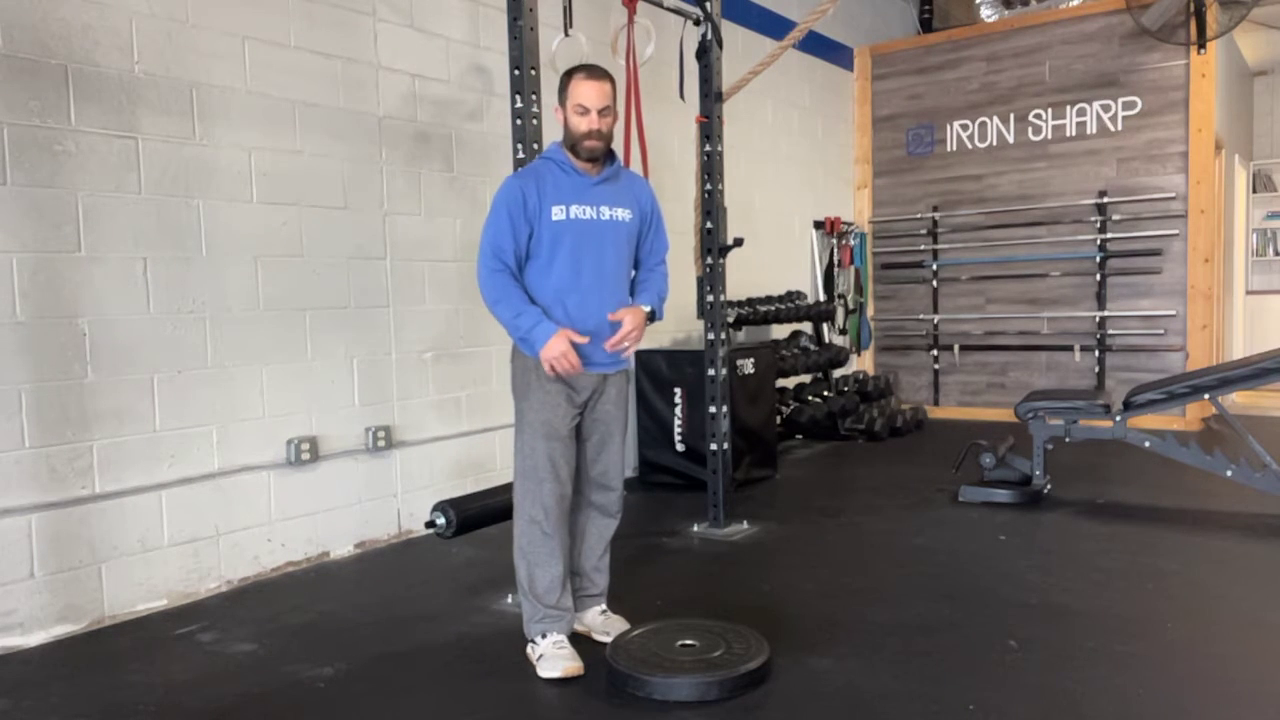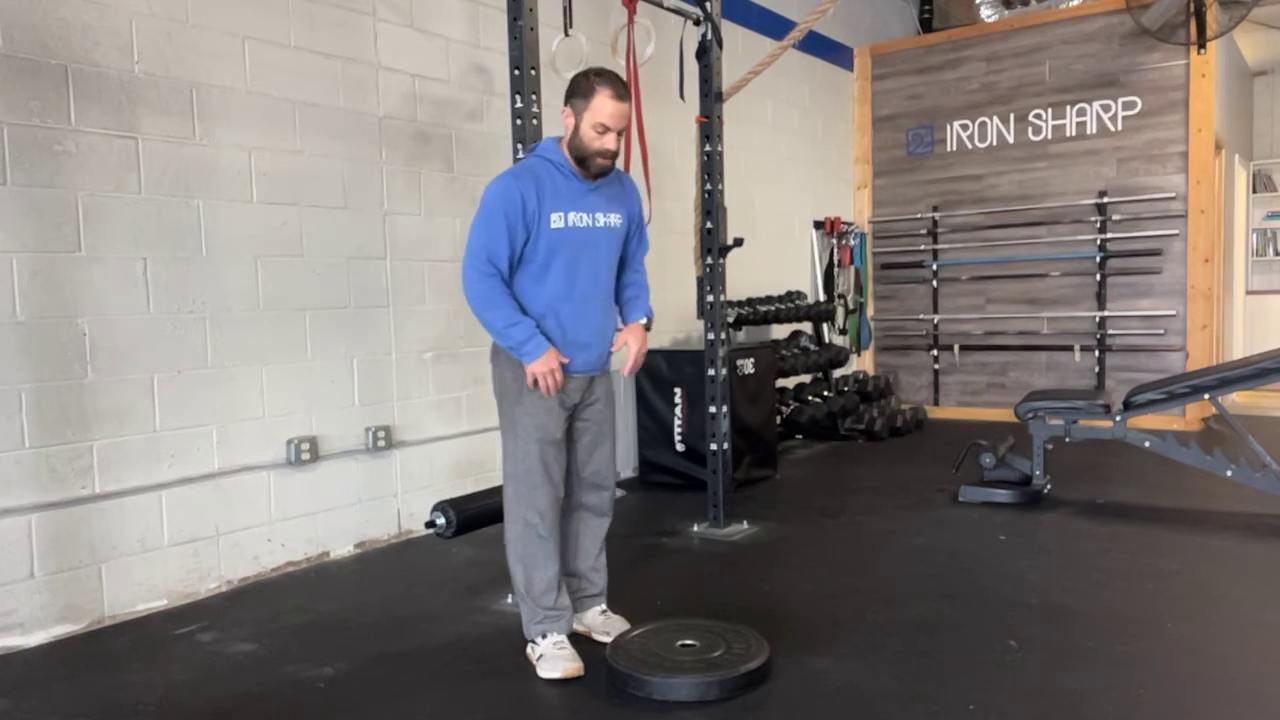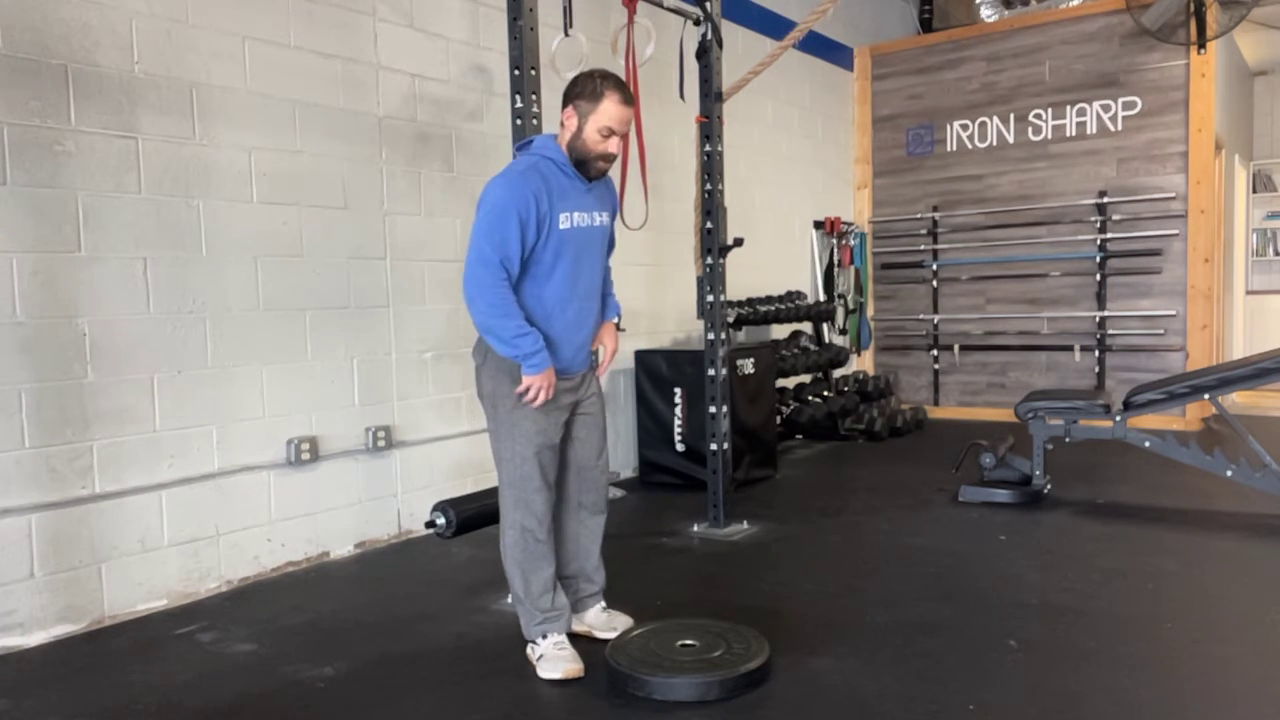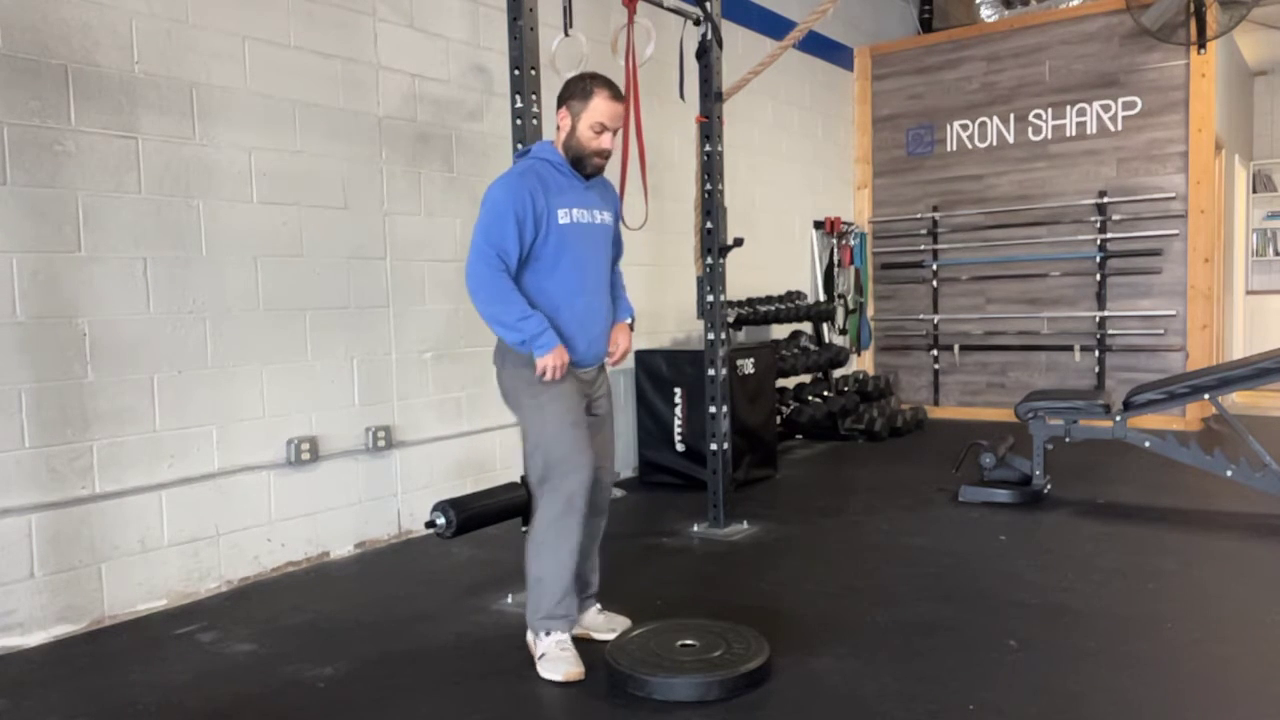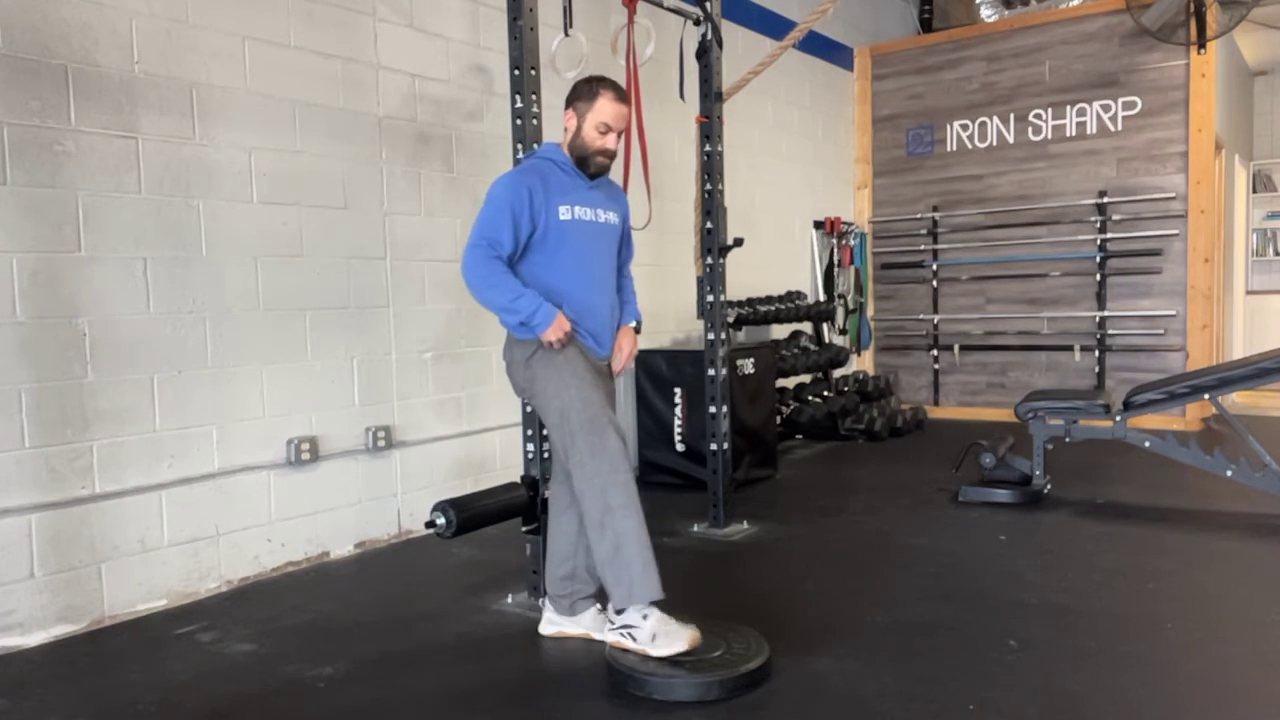
dt=0.4s
person 1, frame 1
left shoulder: (635, 191)
right shoulder: (526, 187)
left elbow: (653, 264)
right elbow: (494, 272)
left wrist: (644, 307)
right wrist: (541, 331)
left hip: (611, 370)
right hip: (548, 366)
left knee: (602, 492)
right knee: (544, 496)
left ankle: (589, 603)
right ankle: (546, 629)
person 1, frame 2
left shoulder: (623, 191)
right shoulder: (517, 188)
right elbow: (481, 275)
left wrist: (637, 319)
right wrist: (532, 347)
left hip: (595, 370)
right hip: (534, 369)
left knee: (594, 492)
right knee: (537, 499)
left ankle: (587, 603)
right ankle: (546, 629)
person 1, frame 3
left shoulder: (602, 190)
right shoulder: (519, 186)
right elbow: (484, 283)
left wrist: (609, 318)
right wrist: (534, 361)
left hip: (580, 370)
right hip: (521, 372)
left knee: (587, 490)
right knee: (530, 503)
left ankle: (585, 602)
right ankle: (545, 631)
person 1, frame 4
left shoulder: (605, 194)
right shoulder: (520, 187)
right elbow: (485, 273)
left wrist: (622, 317)
right wrist: (542, 340)
left hip: (592, 365)
right hip: (537, 363)
left knee: (591, 484)
right knee: (567, 480)
left ankle: (575, 609)
right ankle: (549, 627)
person 1, frame 5
left shoulder: (613, 198)
right shoulder: (524, 185)
right elbow: (480, 264)
left wrist: (628, 323)
right wrist: (541, 314)
left hip: (598, 355)
right hip: (547, 349)
left knee: (579, 477)
right knee: (603, 457)
left ankle: (567, 606)
right ankle: (633, 611)
